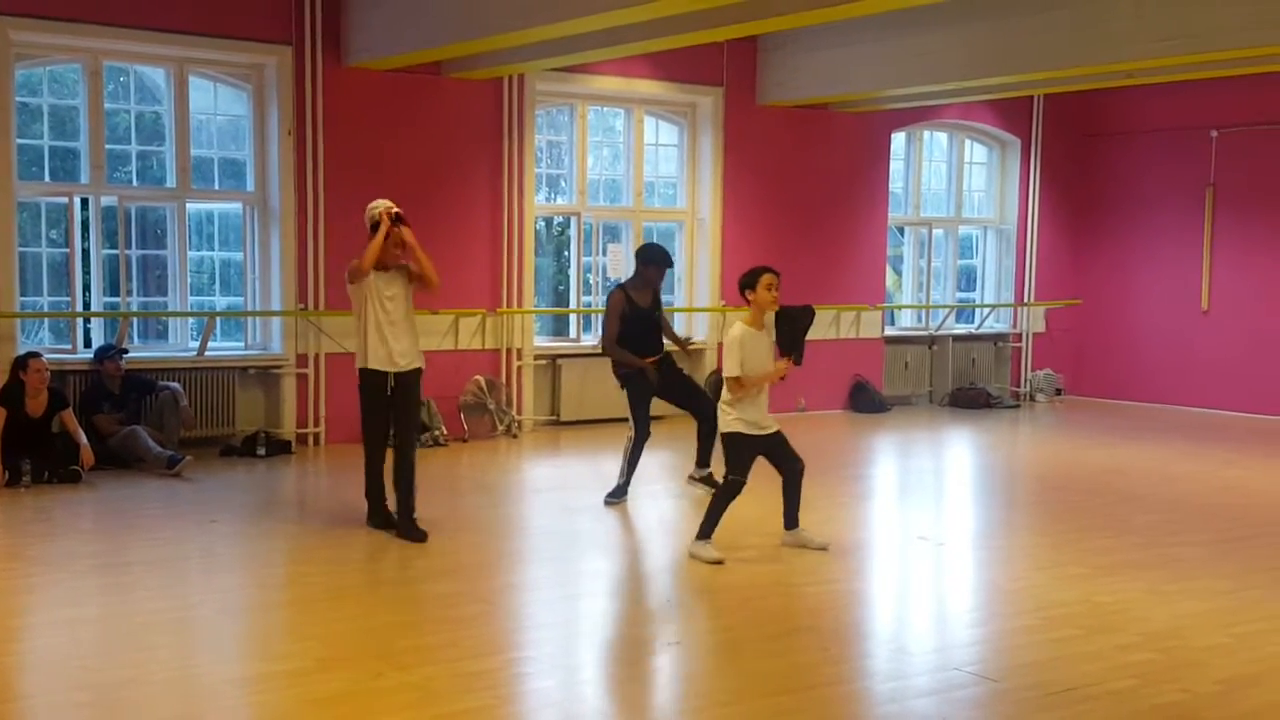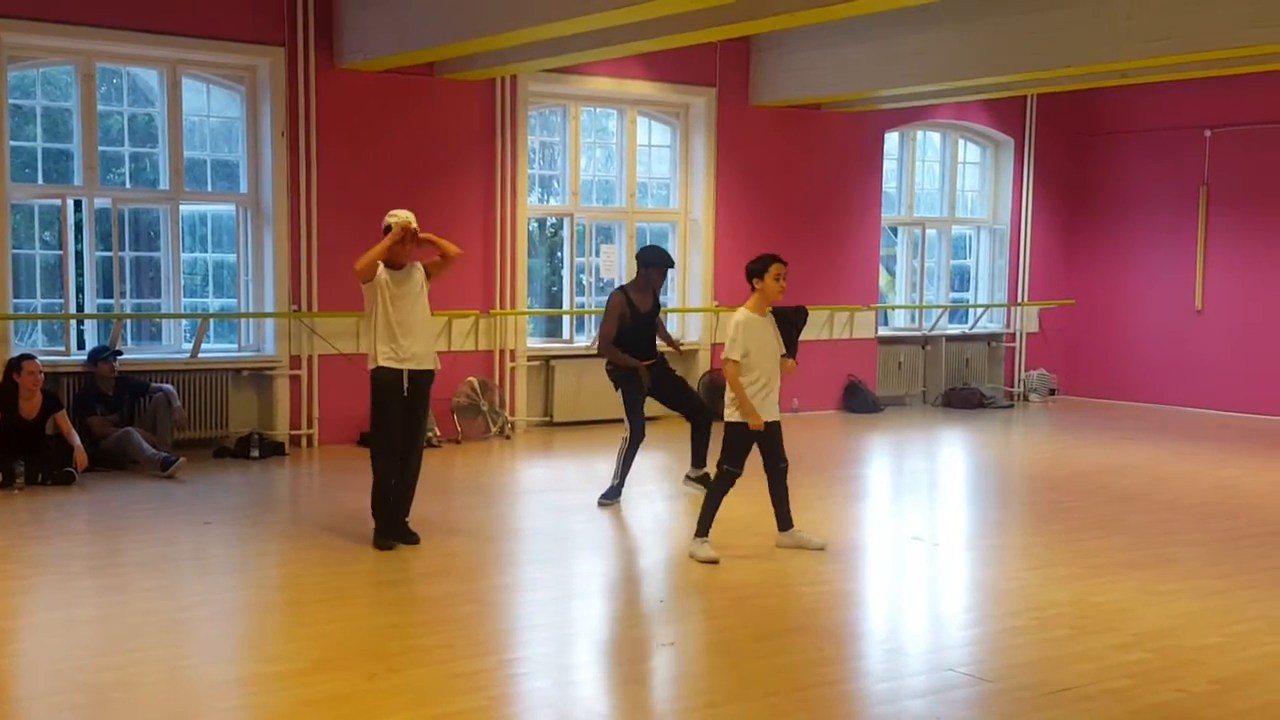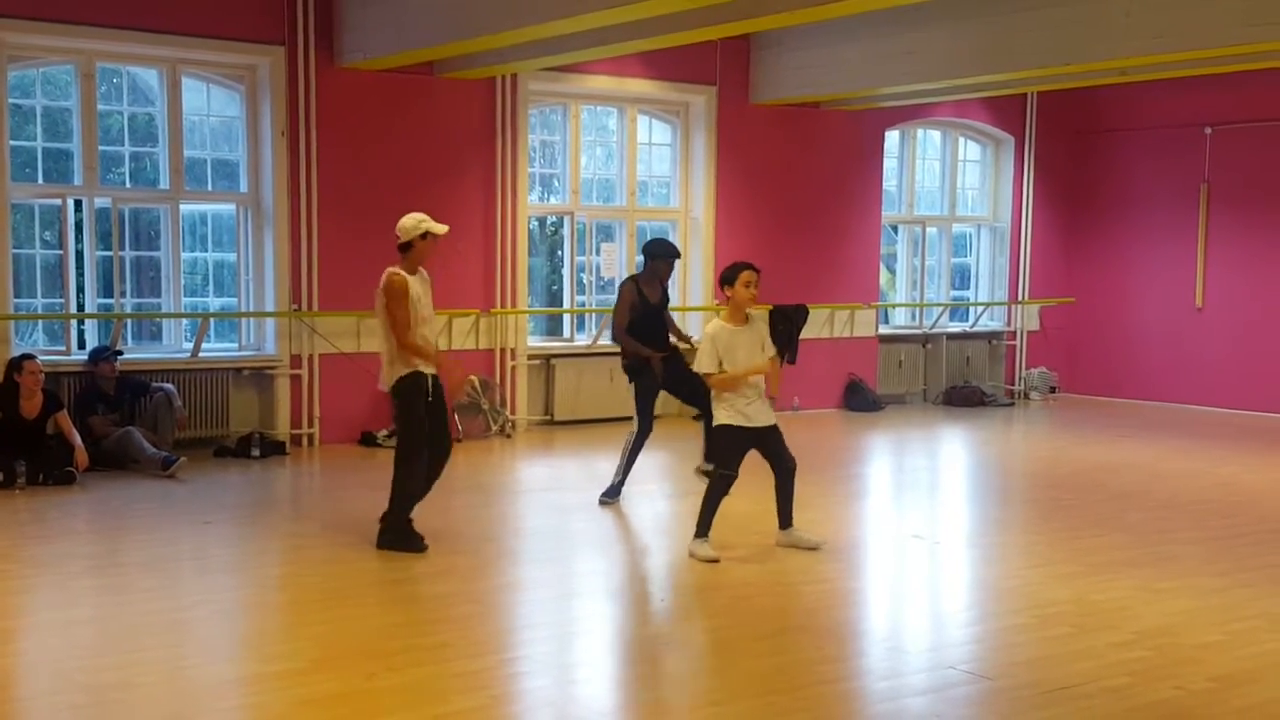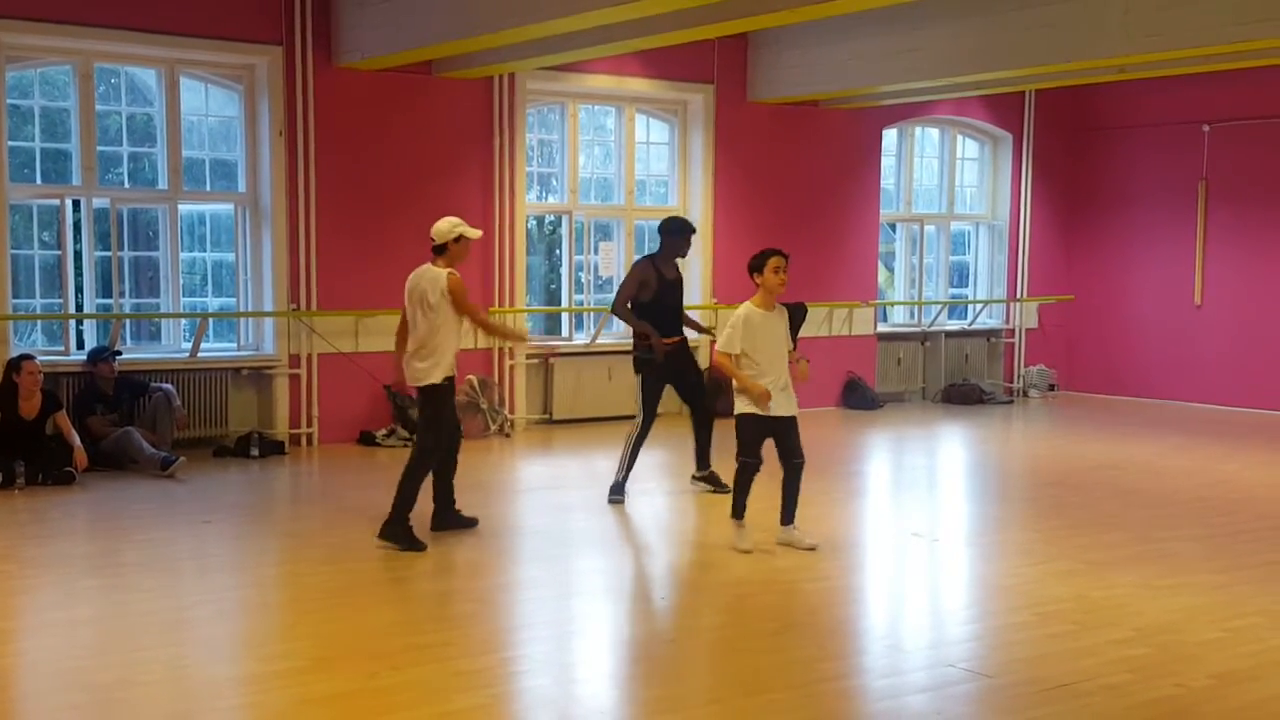
dt=0.5s
person 1, frame 1
left shoulder: (405, 272)
right shoulder: (358, 275)
left elbow: (433, 283)
right elbow: (364, 265)
left wrist: (412, 242)
right wrist: (383, 227)
left hip: (408, 365)
right hip: (373, 366)
left knee: (406, 440)
right knee: (375, 441)
left ankle: (405, 517)
right ankle: (376, 508)
person 1, frame 2
left shoulder: (421, 272)
right shoulder: (375, 274)
left elbow: (455, 254)
right elbow: (359, 268)
left wrist: (424, 236)
right wrist: (392, 236)
left hip: (421, 366)
right hip: (386, 366)
left knee: (412, 447)
right knee: (386, 444)
left ankle: (398, 520)
right ankle: (382, 521)
person 1, frame 3
left shoulder: (420, 276)
right shoulder: (396, 280)
right elbow: (403, 338)
left wrist: (439, 366)
right wrist: (444, 365)
left hip: (424, 372)
right hip: (408, 376)
left knee: (441, 446)
right knee: (413, 453)
left ankle: (398, 513)
right ankle: (392, 530)
person 1, frame 4
left shoulder: (417, 276)
right shoulder: (450, 279)
left elbow: (404, 327)
right elbow: (483, 322)
left wrist: (401, 365)
right wrist: (527, 339)
left hip: (421, 370)
right hip: (438, 373)
left knee: (449, 440)
right knee: (430, 449)
left ankle: (445, 512)
right ankle: (396, 524)
person 2, frame 1
left shoulder: (766, 331)
right shoulder: (736, 336)
right elbow: (736, 385)
right wrist: (773, 373)
left hip: (764, 420)
right hip: (737, 424)
left knee: (794, 468)
right knee: (734, 482)
left ankle: (792, 530)
right ankle: (701, 540)
person 2, frame 2
left shoulder: (768, 319)
right shoulder: (741, 321)
right elbow: (729, 370)
left wrist: (787, 364)
right wrist: (749, 412)
left hip: (768, 412)
right hip: (742, 414)
left knee: (778, 468)
right knee: (728, 474)
left ankle: (786, 531)
right ankle: (700, 539)
person 2, frame 3
left shoulder: (758, 324)
right shoulder: (714, 332)
left elbow: (772, 361)
right elbow: (712, 380)
left wrist: (772, 390)
right wrist: (752, 371)
left hip: (762, 414)
right hip: (730, 417)
left knee: (786, 466)
right knee: (724, 476)
left ankle: (786, 530)
right ankle: (699, 539)
person 2, frame 4
left shoulder: (782, 313)
right shoulder: (744, 315)
right elbow: (720, 357)
left wrist: (800, 362)
right wrist: (750, 385)
left hip: (783, 404)
right hip: (750, 404)
left knee: (795, 462)
right knee: (749, 463)
left ankle: (787, 528)
right ankle: (738, 523)
person 3, frame 1
left shoulder: (652, 289)
right shoulder: (618, 297)
right elbow: (609, 346)
left wrist: (677, 341)
right wrist: (643, 365)
left hip: (662, 363)
right hip: (633, 370)
left knee: (707, 410)
right knee: (640, 430)
left ankle: (701, 472)
right ankle: (621, 486)
person 3, frame 2
left shoulder: (654, 292)
right shoulder: (619, 299)
right elbow: (604, 347)
left wrist: (669, 340)
right wrist: (637, 366)
left hip: (656, 366)
right hip: (627, 371)
left knee: (701, 412)
right knee: (635, 431)
left ankle: (696, 472)
right ankle: (616, 486)
person 3, frame 3
left shoulder: (662, 284)
right shoulder: (629, 288)
right elbow: (617, 335)
left wrist: (678, 333)
right wrist: (651, 355)
left hip: (668, 357)
right hip: (641, 364)
left knee: (710, 402)
right knee: (643, 426)
left ankle: (709, 465)
right ankle: (616, 485)
person 3, frame 4
left shoulder: (674, 267)
right shoulder: (644, 267)
right elbow: (618, 307)
left wrist: (696, 326)
right wrist: (649, 331)
left hip: (679, 349)
right hip: (651, 352)
left knee: (703, 408)
right knee: (645, 419)
left ankle: (703, 471)
right ankle: (619, 483)
